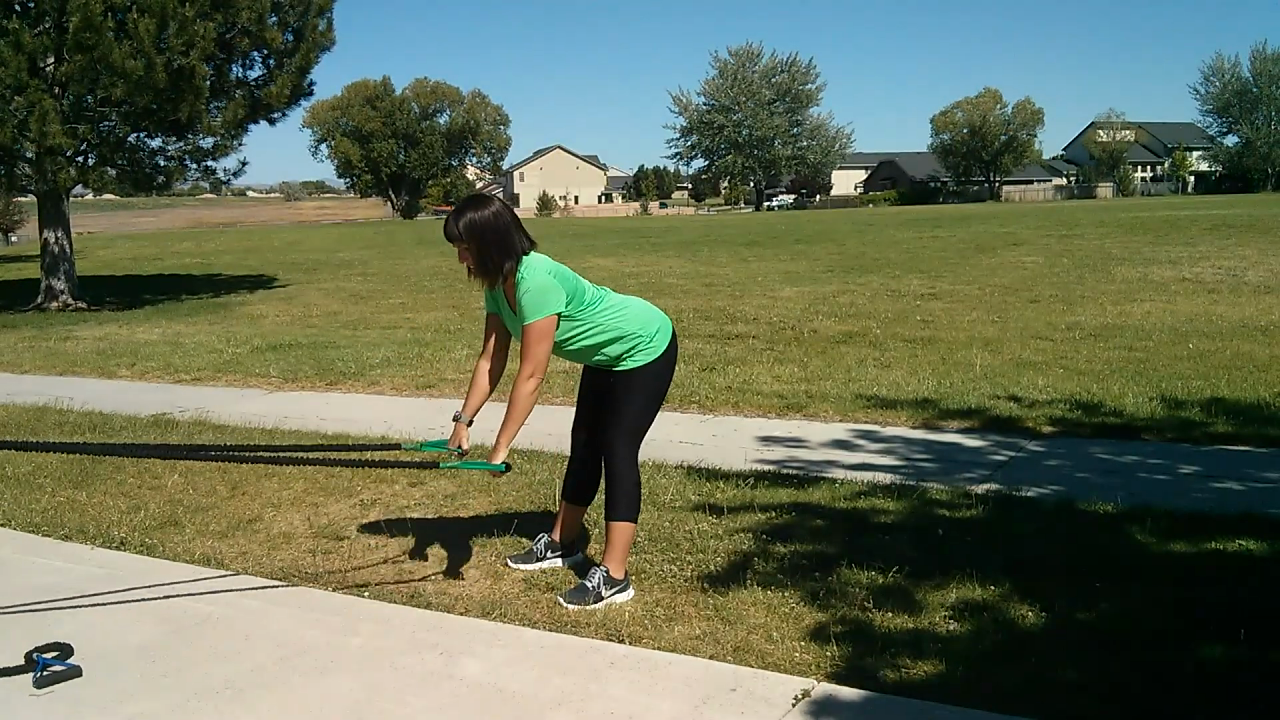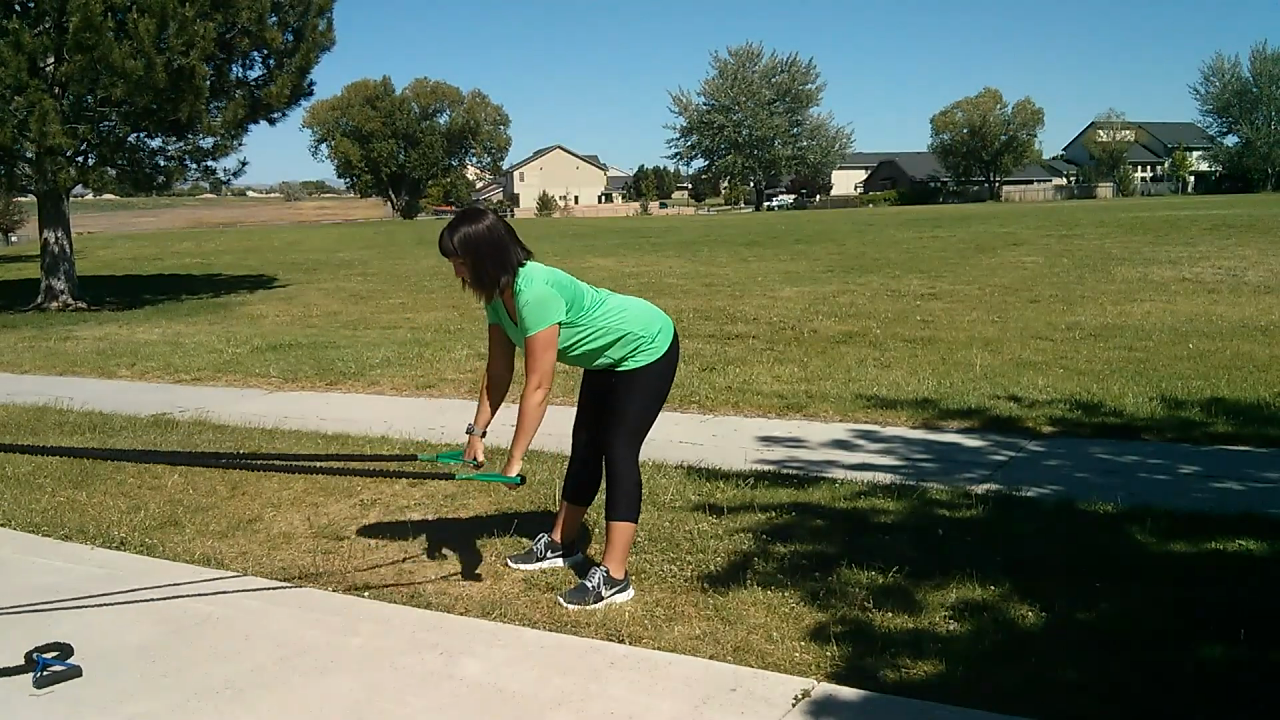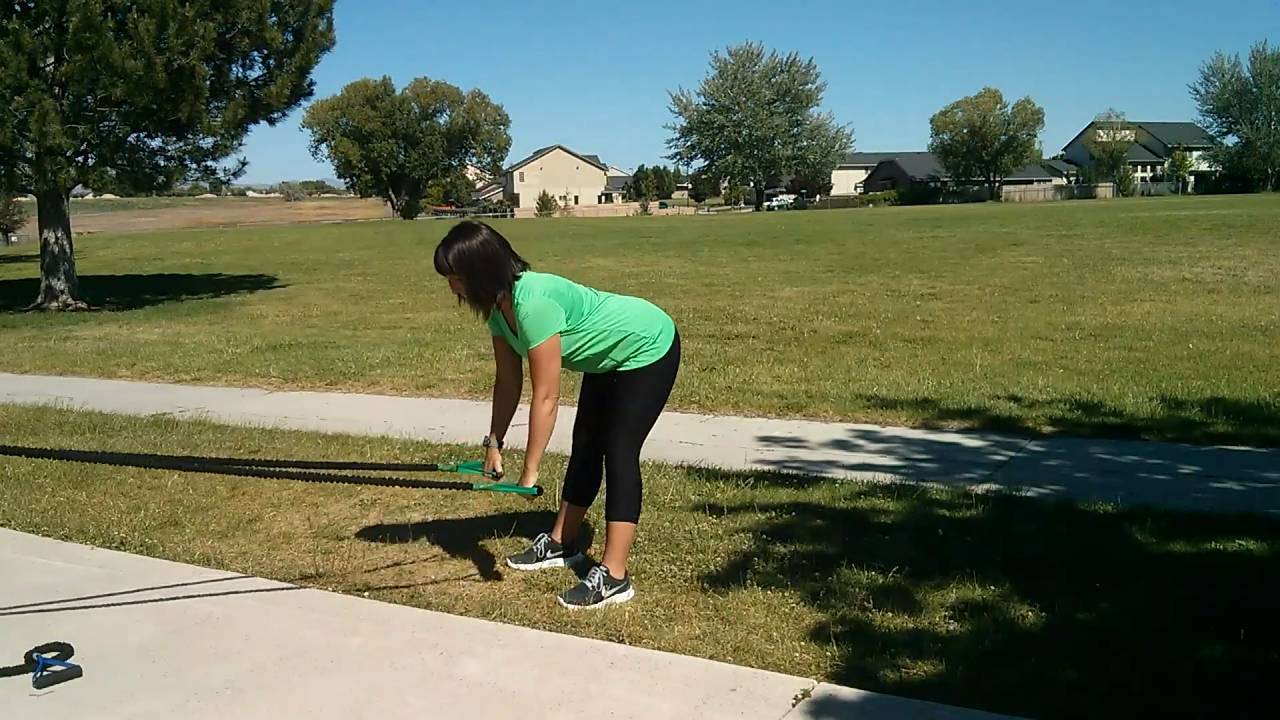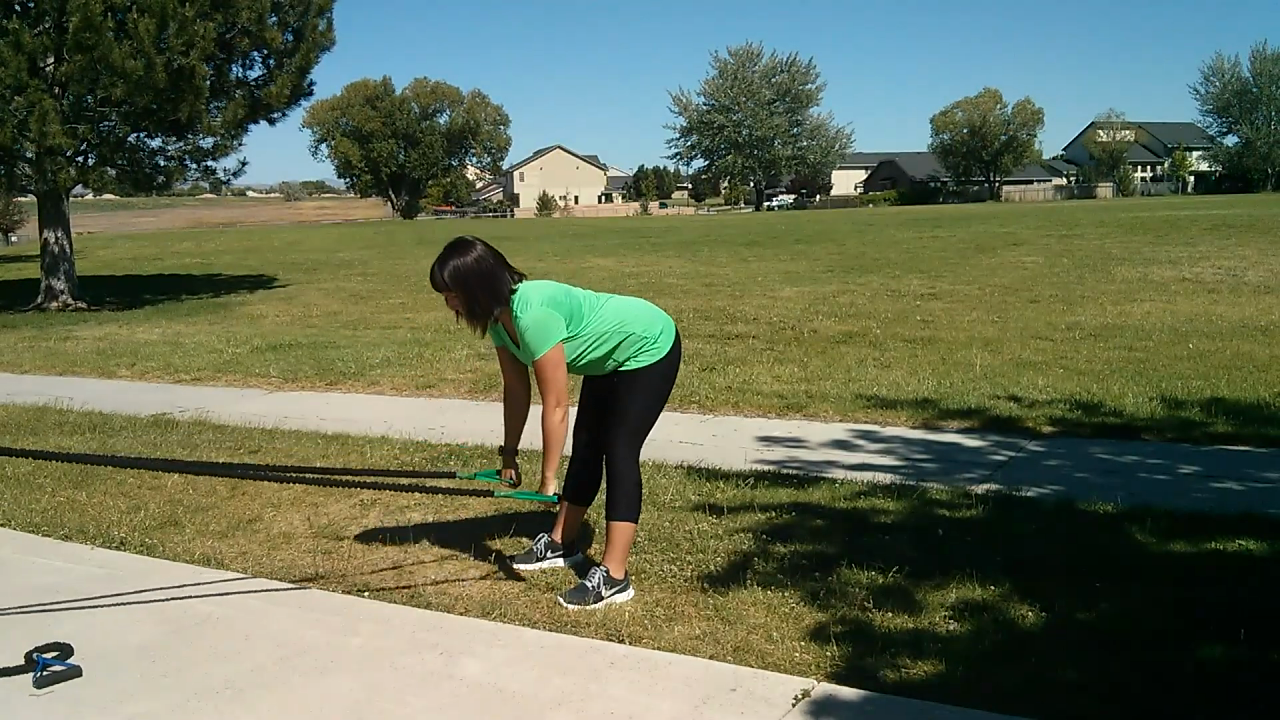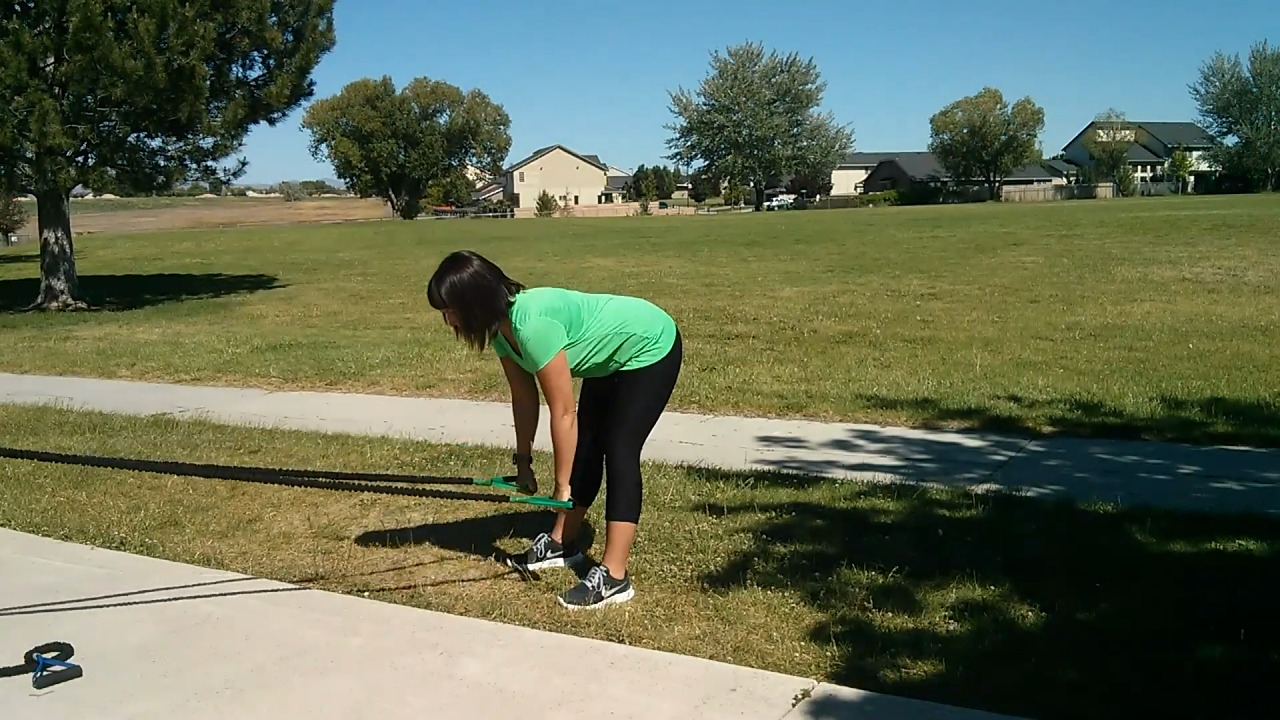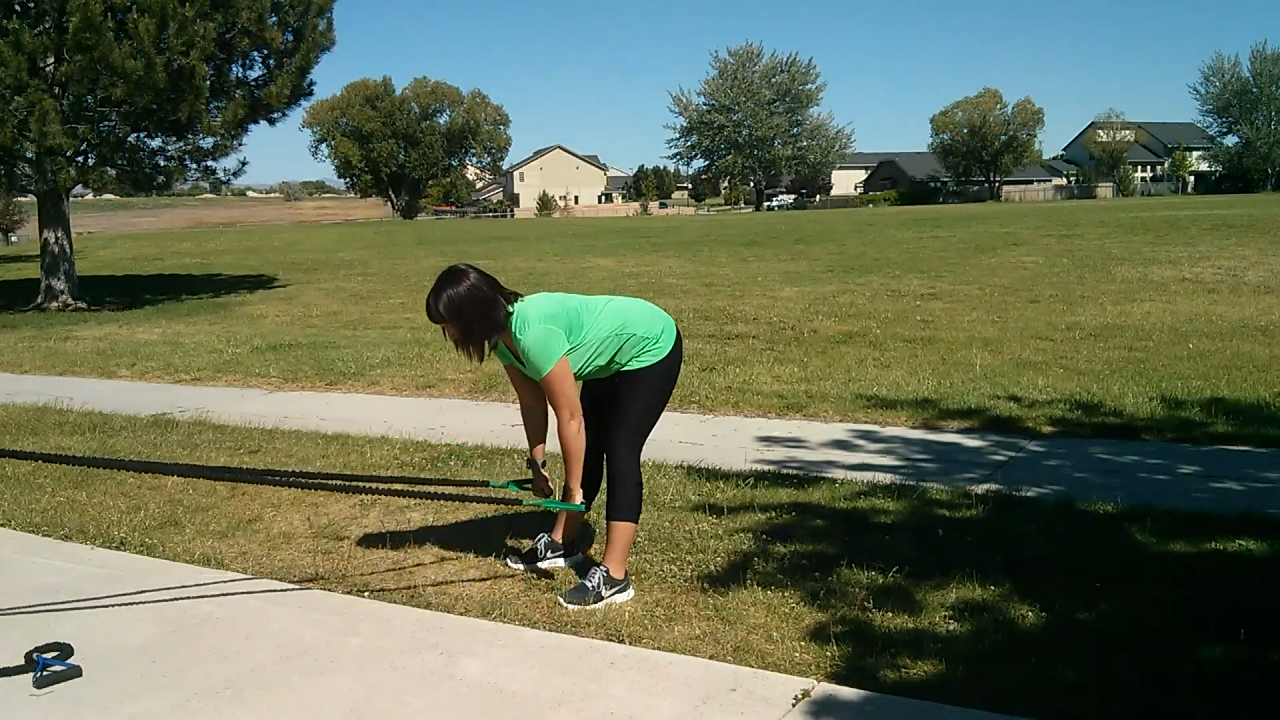
dt=0.1s
person 1, frame 1
left shoulder: (536, 282)
right shoulder: (498, 285)
left elbow: (530, 377)
right elbow: (490, 361)
left wrist: (501, 447)
right wrist: (463, 420)
left hip: (644, 348)
right hip: (606, 355)
left knee: (618, 451)
right knee: (584, 445)
left ankle: (614, 577)
right ankle: (562, 543)
person 1, frame 2
left shoulder: (536, 292)
right shoulder: (497, 295)
left elbow: (538, 387)
right elbow: (498, 372)
left wrist: (515, 459)
right wrist: (476, 433)
left hip: (646, 348)
right hip: (608, 357)
left knee: (618, 451)
right knee: (585, 446)
left ankle: (614, 577)
right ankle: (561, 542)
person 1, frame 3
left shoulder: (533, 303)
right shoulder: (499, 305)
left elbow: (547, 398)
right elbow: (508, 382)
left wrist: (531, 471)
right wrist: (493, 444)
left hip: (647, 349)
right hip: (609, 357)
left knee: (619, 451)
right knee: (585, 445)
left ankle: (614, 577)
right ankle: (561, 543)
person 1, frame 4
left shoulder: (533, 314)
right shoulder: (499, 316)
left elbow: (556, 406)
right elbow: (516, 390)
left wrist: (548, 480)
right wrist: (508, 454)
left hip: (647, 349)
right hip: (608, 359)
left knee: (619, 452)
right knee: (586, 446)
left ankle: (613, 577)
right ankle: (561, 543)
person 1, frame 5
left shoulder: (532, 324)
right shoulder: (501, 325)
left elbow: (564, 413)
right elbow: (524, 397)
left wrist: (563, 486)
right wrist: (523, 460)
left hip: (649, 347)
right hip: (611, 357)
left knee: (619, 450)
right knee: (587, 447)
left ankle: (614, 578)
right ankle: (561, 544)
person 1, frame 6
left shoulder: (533, 332)
right shoulder: (501, 332)
left elbow: (570, 418)
right elbow: (532, 402)
left wrist: (575, 489)
right wrist: (537, 465)
left hip: (649, 347)
right hip: (611, 359)
left knee: (620, 451)
right knee: (587, 448)
left ankle: (613, 578)
right ankle: (561, 543)
